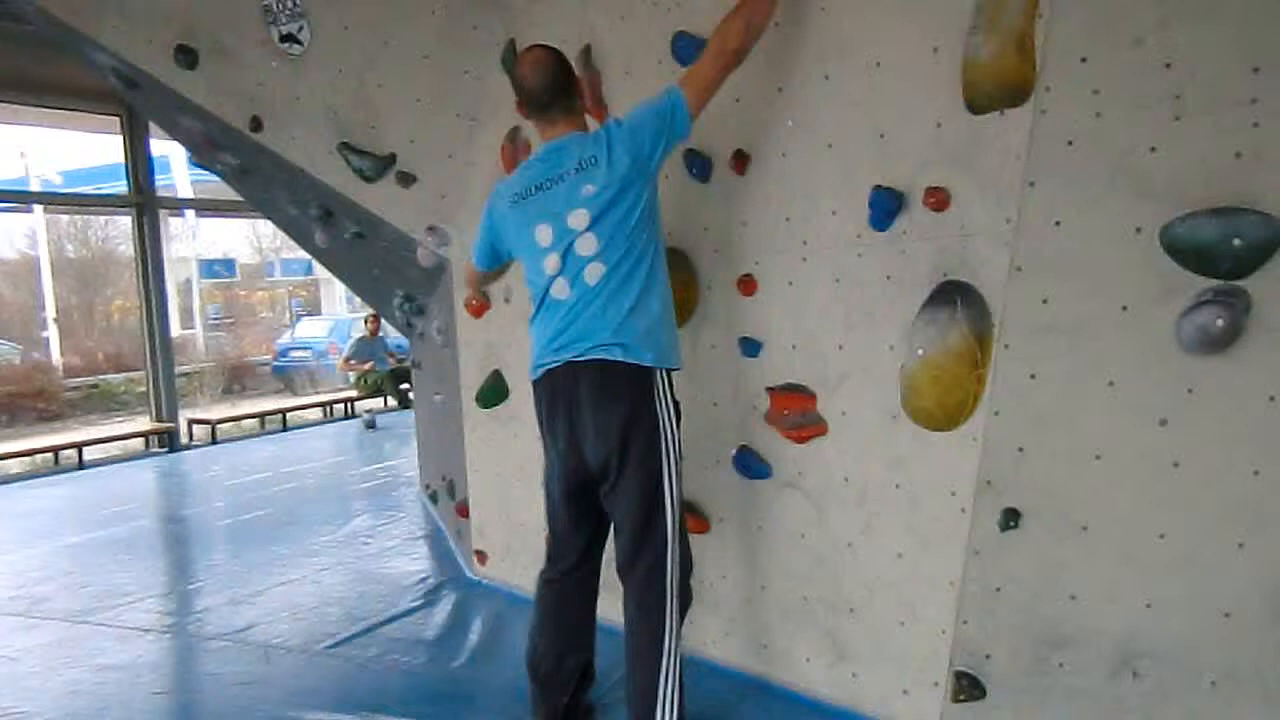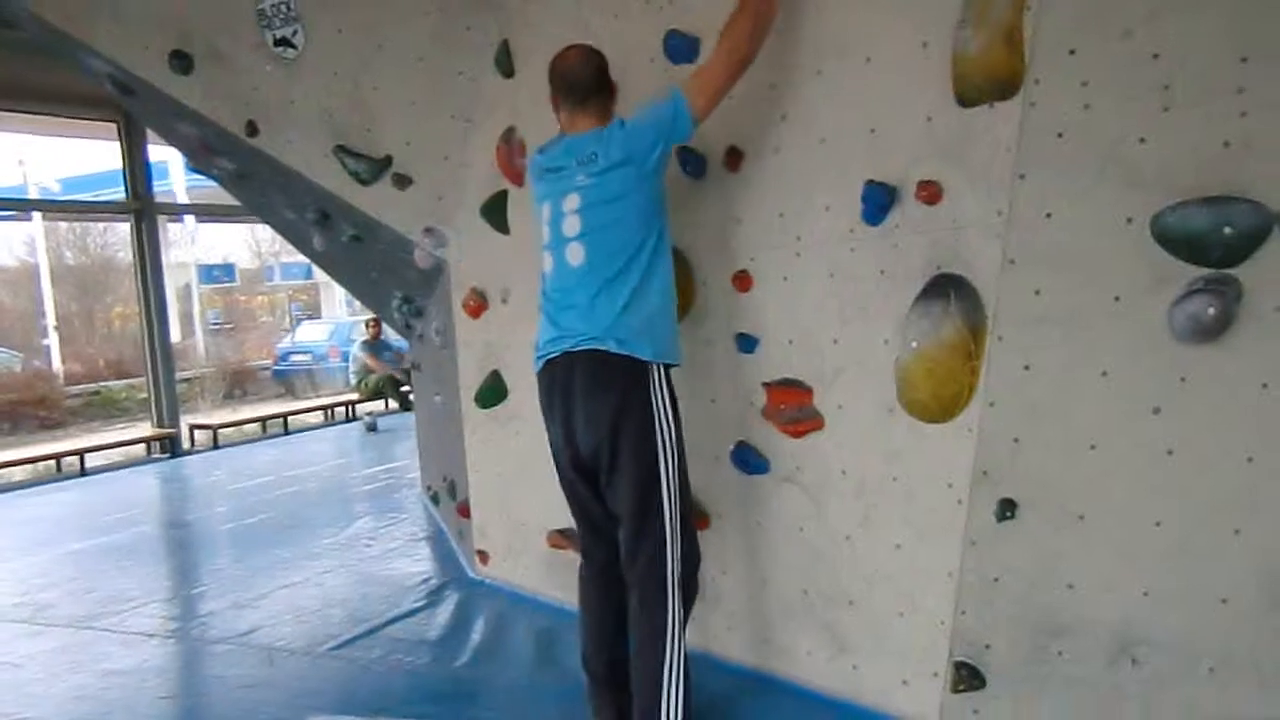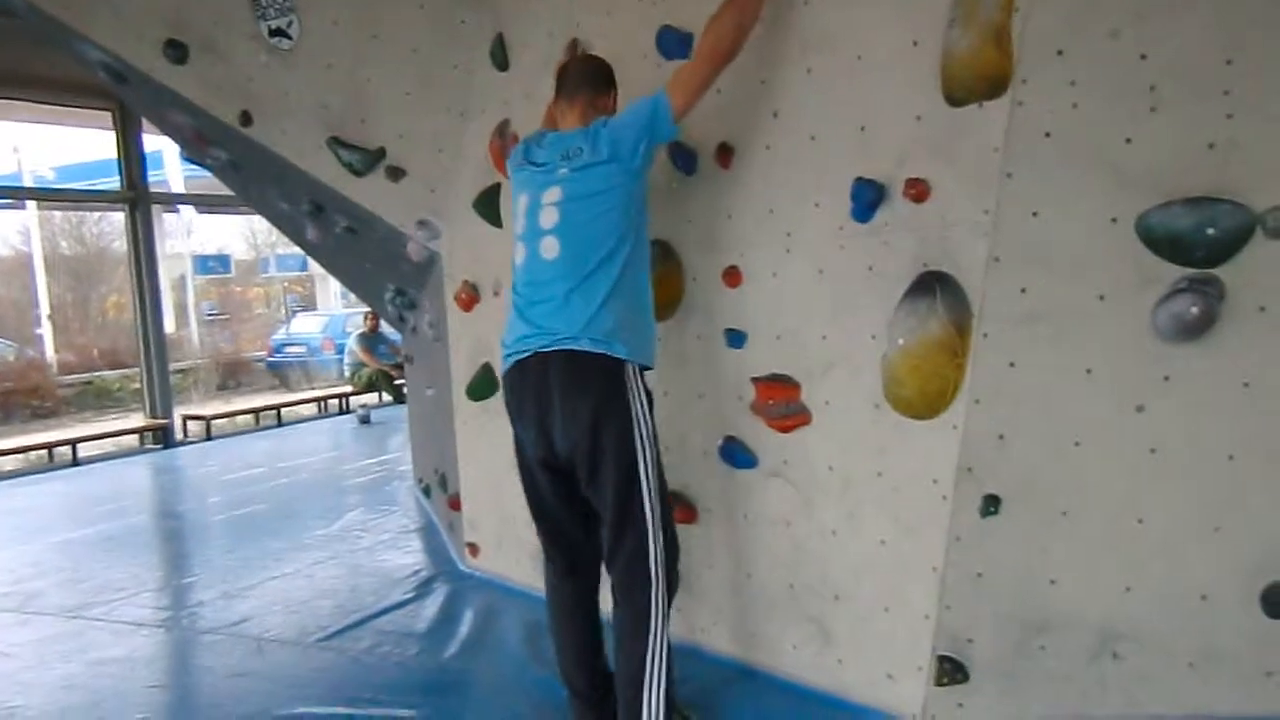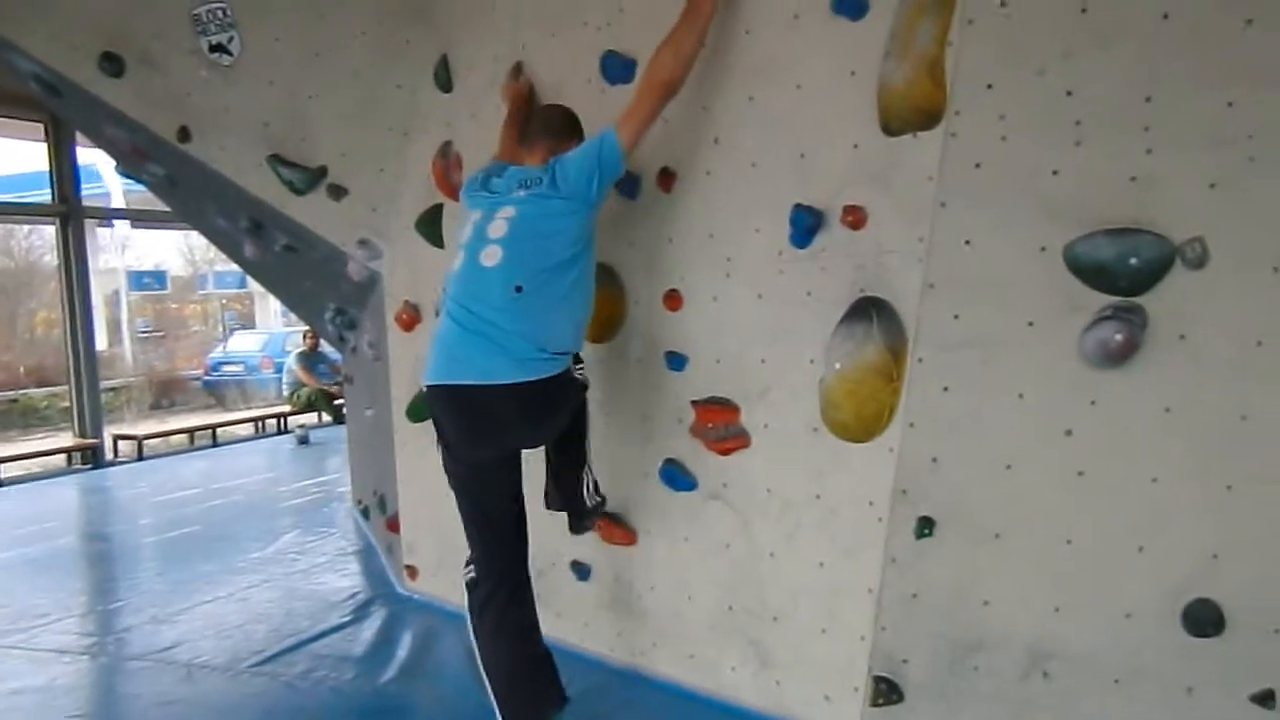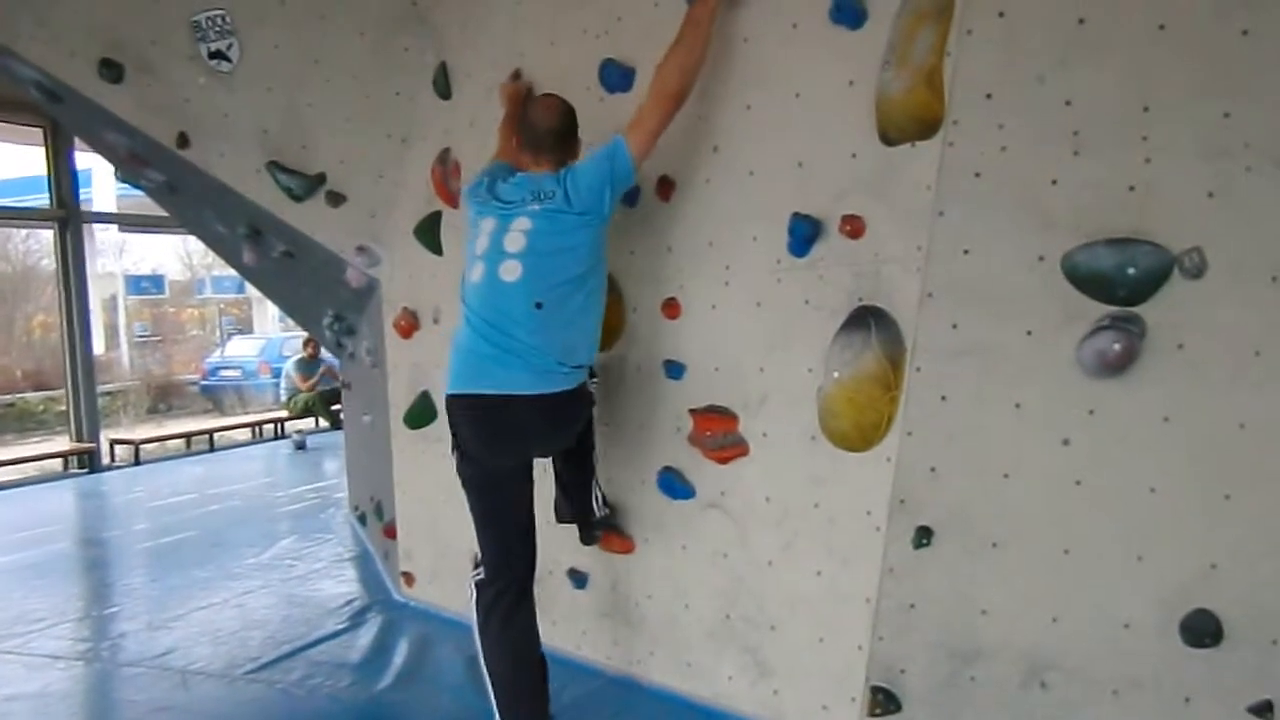
dt=0.5s
person 1, frame 1
left shoulder: (508, 195)
right shoulder: (626, 144)
left elbow: (476, 278)
left wrist: (481, 279)
left hip: (555, 391)
right hip: (626, 382)
left knee: (568, 553)
right knee: (654, 566)
person 1, frame 2
left shoulder: (543, 165)
right shoulder: (633, 142)
left wrist: (568, 94)
left hip: (558, 381)
right hip: (624, 373)
left knee: (602, 548)
right knee: (660, 558)
person 1, frame 3
left shoulder: (525, 160)
right shoulder: (620, 141)
left wrist: (565, 77)
left hip: (525, 378)
right hip: (596, 373)
left knee: (568, 553)
right knee: (643, 556)
person 1, frame 4
left shoulder: (482, 189)
right shoulder: (575, 178)
left elbow: (510, 156)
right elbow: (659, 85)
left wrist: (516, 109)
left hip: (453, 397)
right hip: (533, 393)
left knee: (494, 570)
right ankle: (577, 499)
person 1, frame 5
left shoulder: (486, 194)
right shoulder: (586, 192)
left elbow: (508, 154)
right elbow: (667, 94)
left wrist: (512, 108)
left hip: (474, 407)
right hip: (550, 408)
left knee: (502, 575)
right ankle: (586, 511)
